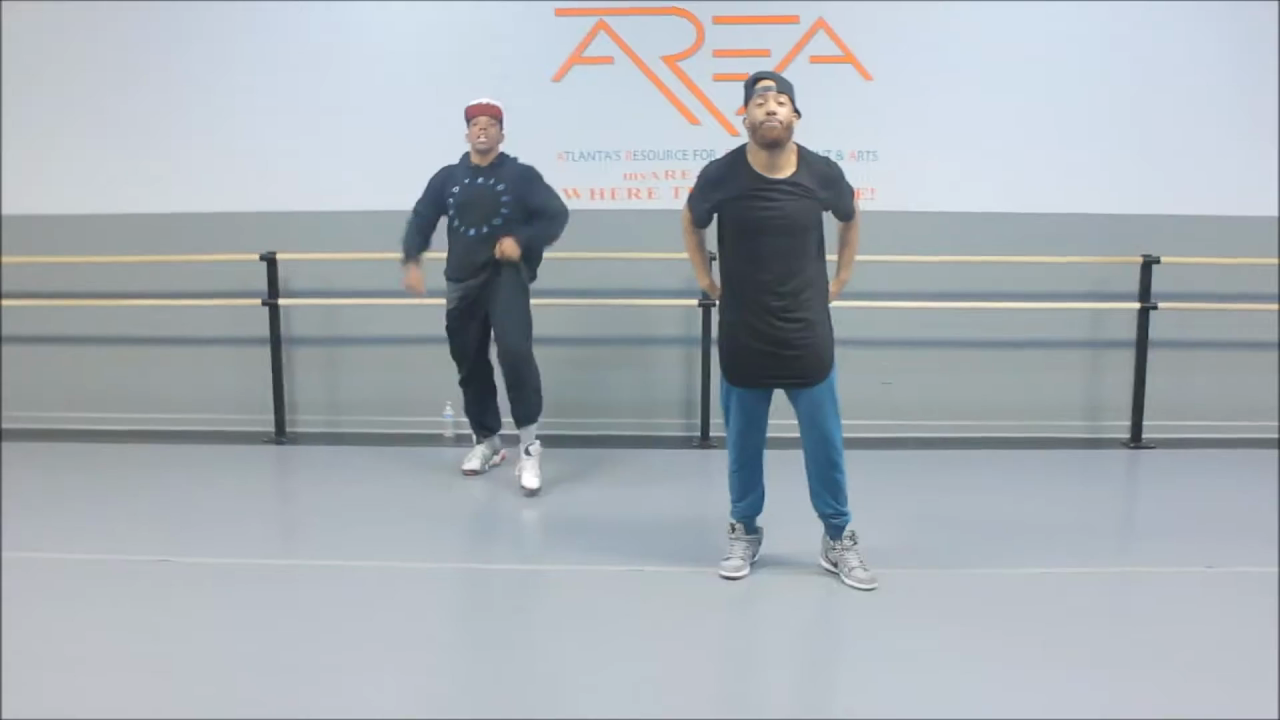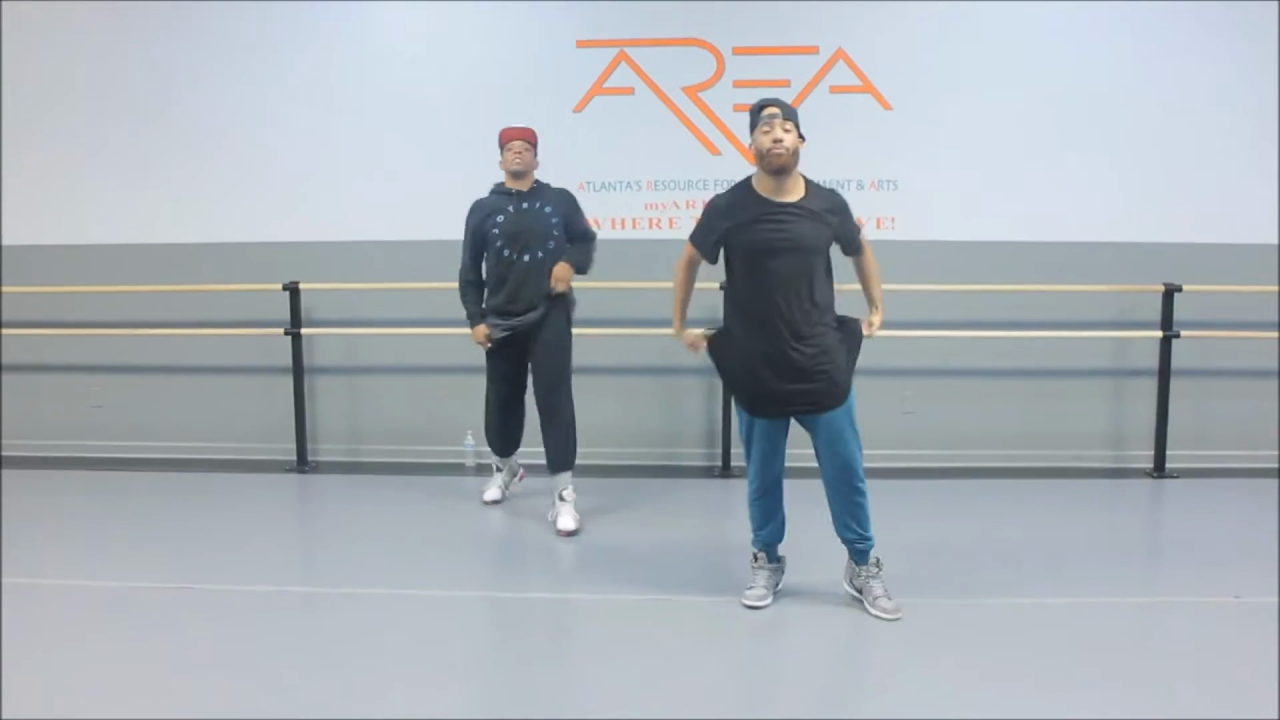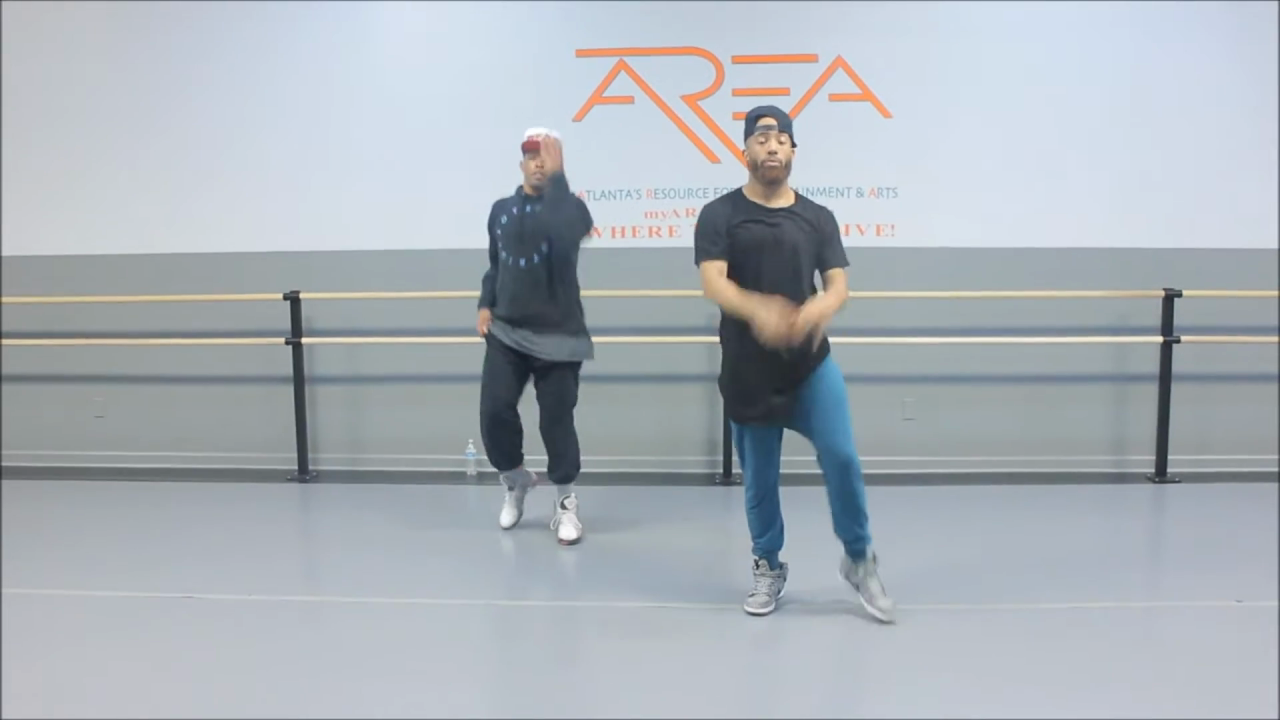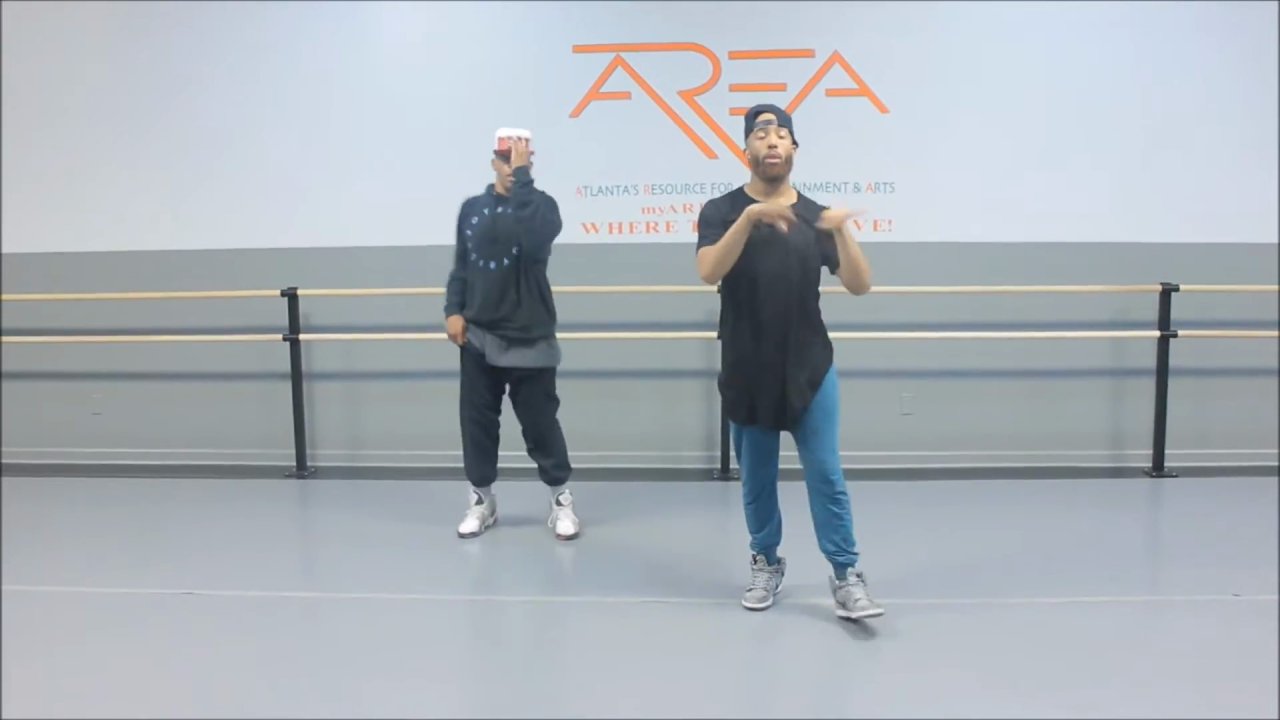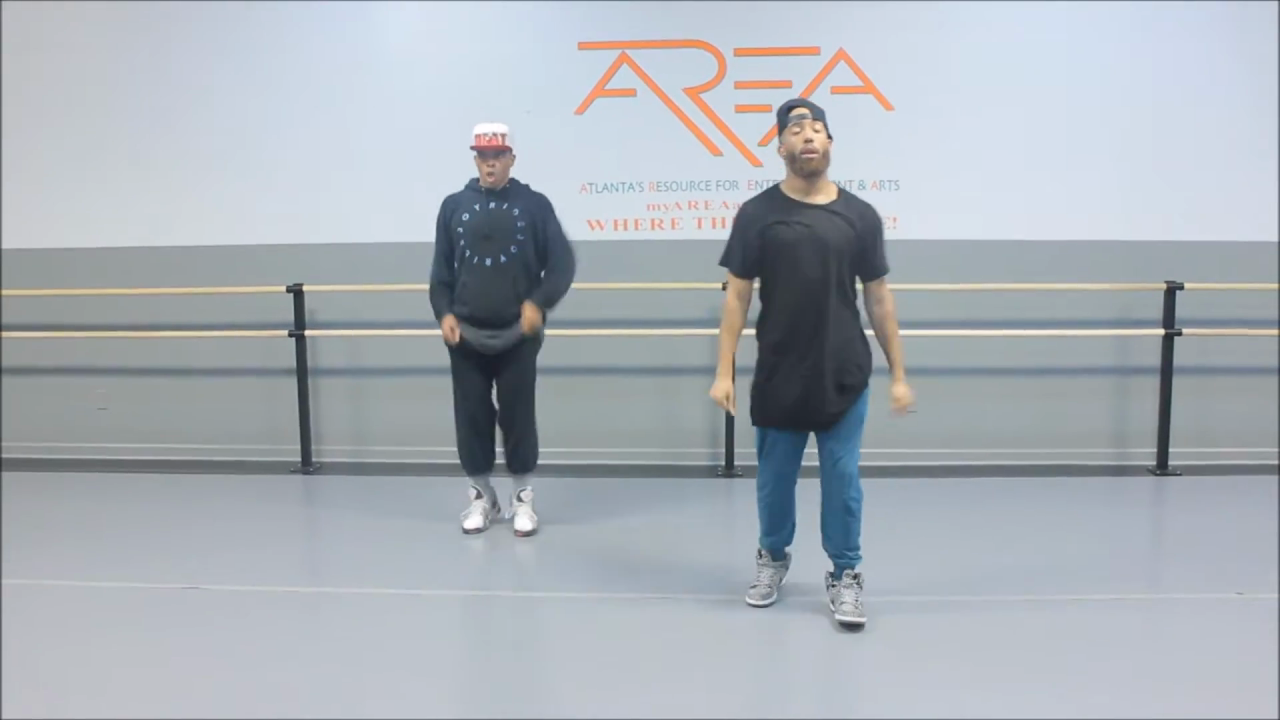
dt=0.4s
person 1, frame 1
left shoulder: (823, 173)
right shoulder: (720, 175)
left elbow: (849, 216)
right elbow: (691, 221)
left wrist: (842, 276)
right wrist: (705, 278)
left hip: (806, 333)
right hip: (743, 335)
left knee: (825, 442)
right knee: (743, 442)
left ankle: (838, 540)
right ankle: (744, 532)
person 1, frame 2
left shoulder: (828, 204)
right shoulder: (727, 207)
left elbow: (859, 248)
right elbow: (691, 259)
left wrist: (876, 307)
right wrist: (681, 326)
left hip: (822, 363)
right hip: (754, 367)
left knee: (845, 468)
right knee: (763, 472)
left ankle: (863, 566)
right ankle: (766, 562)
person 1, frame 3
left shoulder: (818, 218)
right shoulder: (719, 214)
left elbow: (838, 286)
right elbow: (713, 283)
left wrist: (820, 307)
right wrist: (757, 309)
left hip: (812, 365)
right hip: (748, 374)
left knee: (842, 460)
right knee: (759, 480)
left ankle: (859, 561)
right ankle: (768, 568)
person 1, frame 4
left shoulder: (815, 216)
right shoulder: (722, 210)
left elbow: (860, 286)
right elbow: (708, 272)
left wrist: (842, 232)
right wrist: (750, 217)
left hip: (810, 367)
right hip: (748, 372)
left knee: (826, 475)
right knee: (757, 477)
left ankle: (846, 576)
right ankle: (766, 563)
person 1, frame 5
left shoulder: (861, 215)
right shoulder: (757, 213)
left elbow: (877, 294)
right elbow: (737, 294)
left wrist: (898, 373)
right wrist: (724, 372)
left hip: (845, 373)
right hip: (780, 375)
left knee: (843, 478)
right knee: (776, 476)
left ankle: (844, 576)
right ankle: (773, 558)
person 2, frame 1
left shoulder: (521, 175)
right shoulder: (447, 177)
left elbow: (556, 215)
right elbow: (421, 218)
left wrist: (523, 241)
right wrist: (411, 261)
left hip: (506, 278)
right hip: (463, 285)
left knee: (515, 352)
right knee: (471, 367)
left ankle: (529, 447)
right ankle: (487, 441)
person 2, frame 2
left shoulder: (561, 201)
right shoulder: (483, 209)
left elbow: (586, 242)
right elbow: (470, 270)
left wrist: (571, 263)
right wrist: (476, 319)
left hip: (551, 316)
right hip: (503, 320)
left knee: (554, 399)
right knee: (503, 399)
left ankle: (564, 493)
right ankle: (505, 466)
person 2, frame 3
left shoulder: (566, 207)
right shoulder: (501, 210)
left elbow: (571, 234)
left wrist: (558, 175)
right wrist: (485, 306)
left hip: (558, 336)
right hip: (506, 332)
left knee: (557, 420)
right knee: (494, 412)
left ankle: (565, 503)
right ankle: (516, 482)
person 2, frame 4
left shoulder: (541, 204)
right shoulder: (472, 208)
left elbow: (535, 240)
right elbow: (461, 266)
left wrist: (523, 175)
right wrist: (453, 309)
left hip: (529, 337)
right hip: (479, 336)
left knee: (540, 424)
right knee: (477, 421)
left ankle: (561, 500)
right ankle: (482, 500)
person 2, frame 5
left shoulder: (535, 205)
right shoulder: (454, 206)
left elbow: (562, 263)
right elbow: (442, 270)
left wrist: (539, 304)
right wrist: (444, 313)
left hip: (517, 332)
right hip: (468, 333)
left knee: (517, 416)
right knee: (471, 416)
left ankle: (522, 497)
right ankle: (481, 495)
